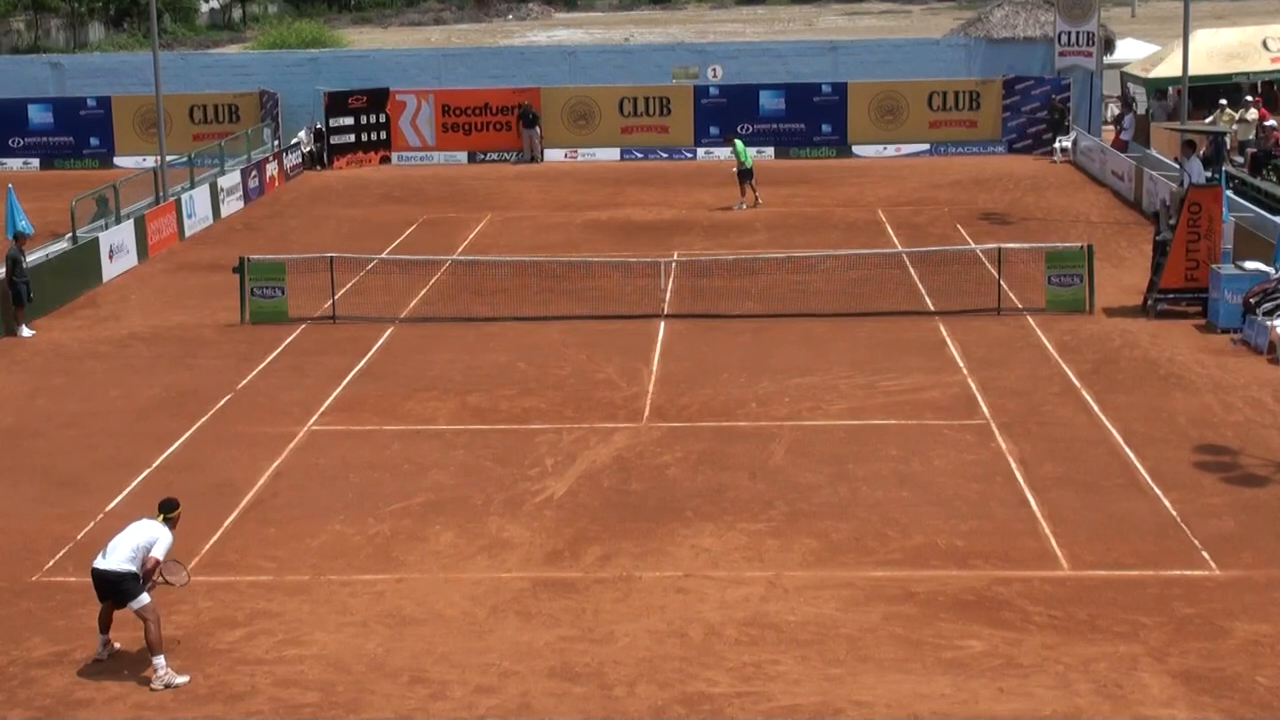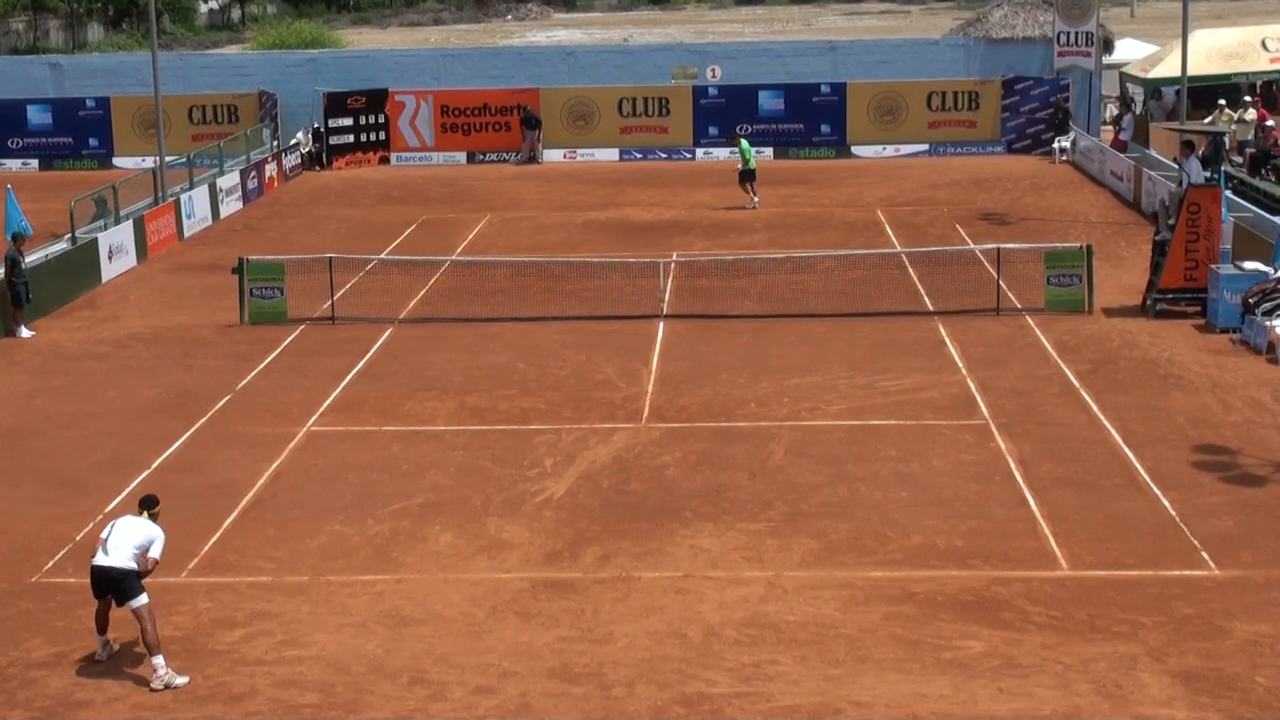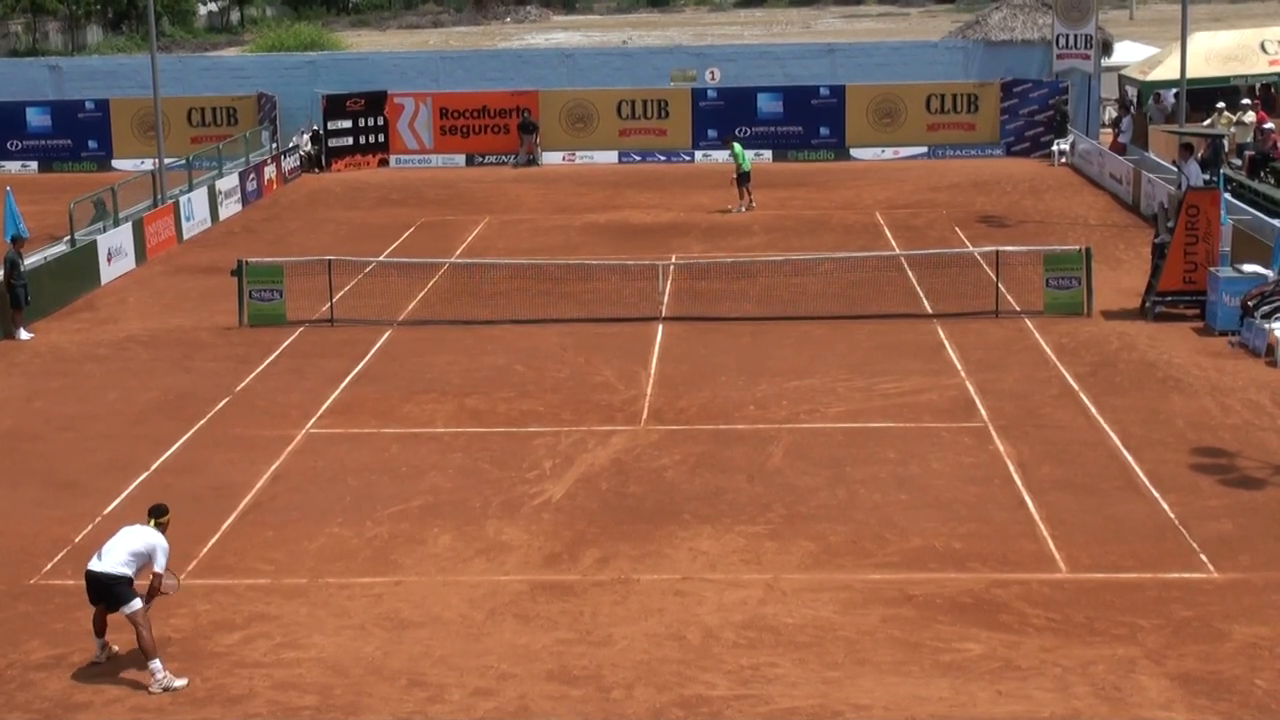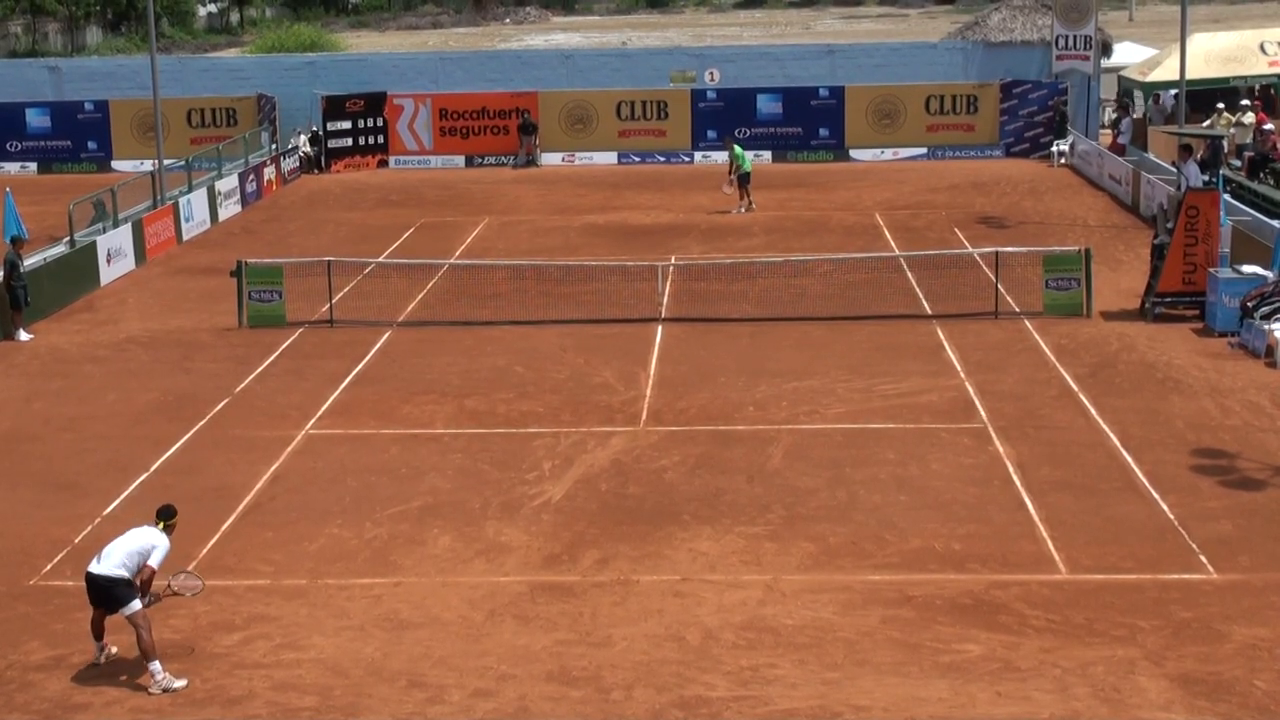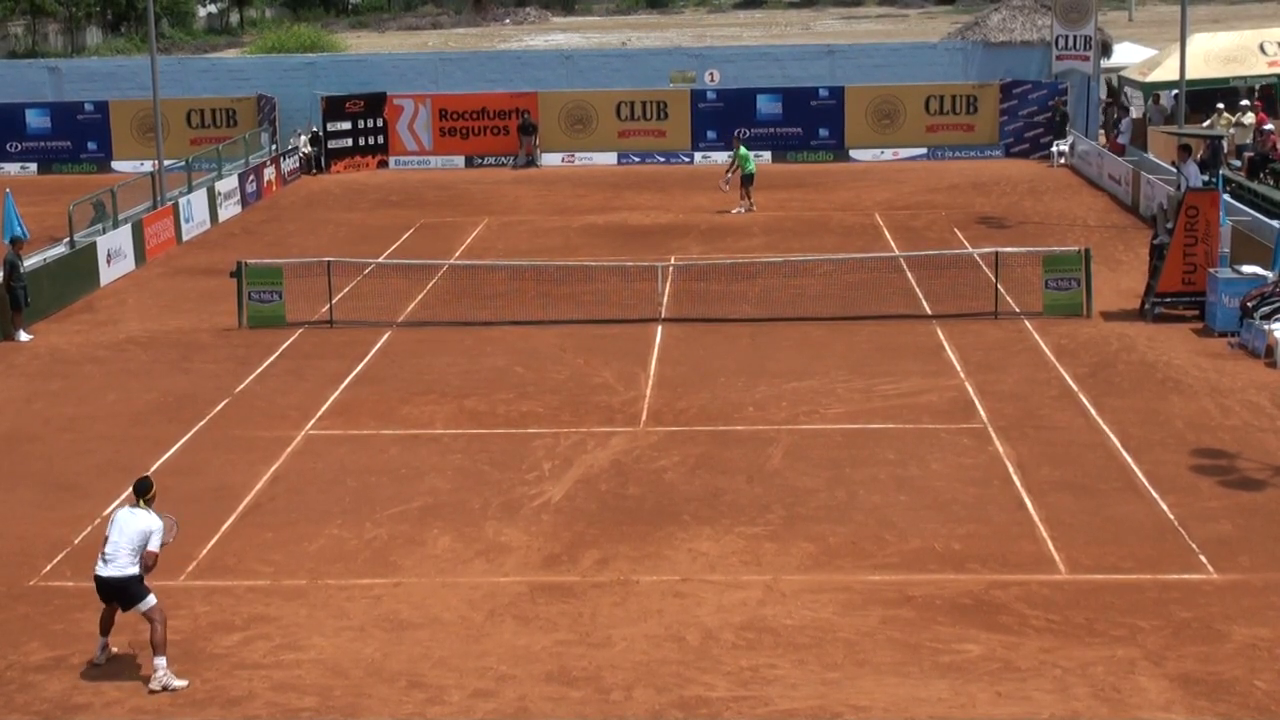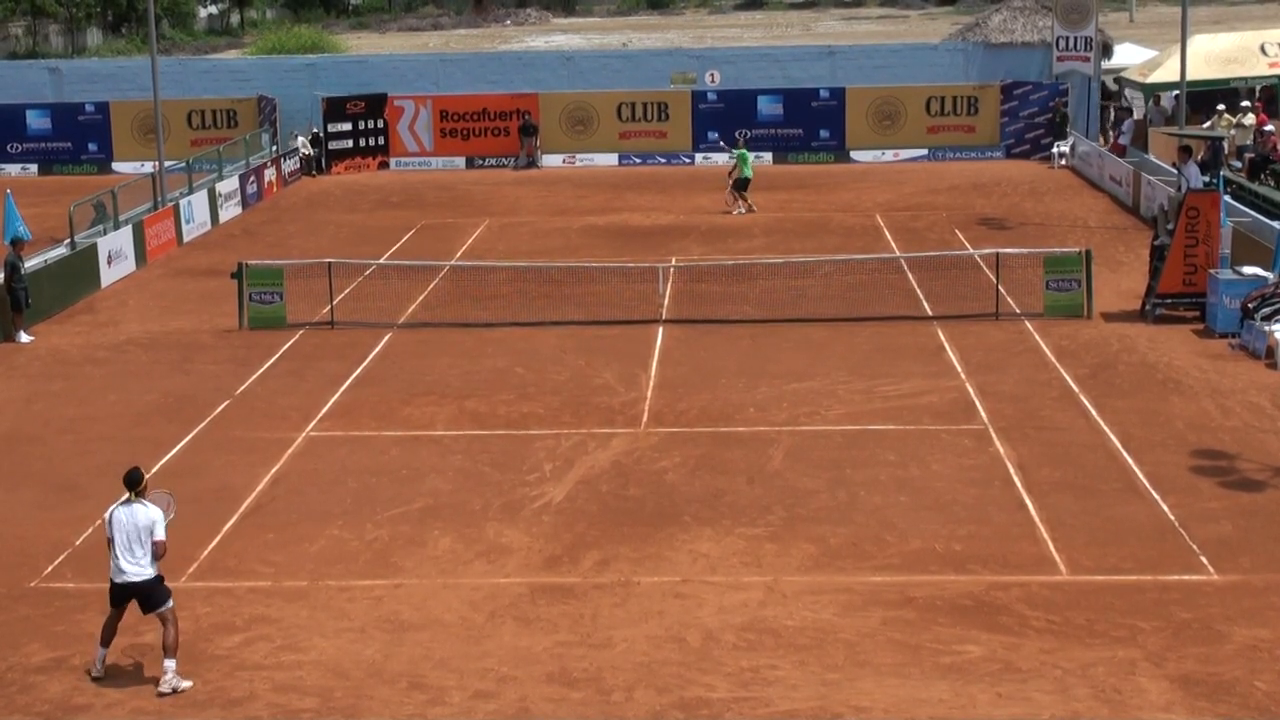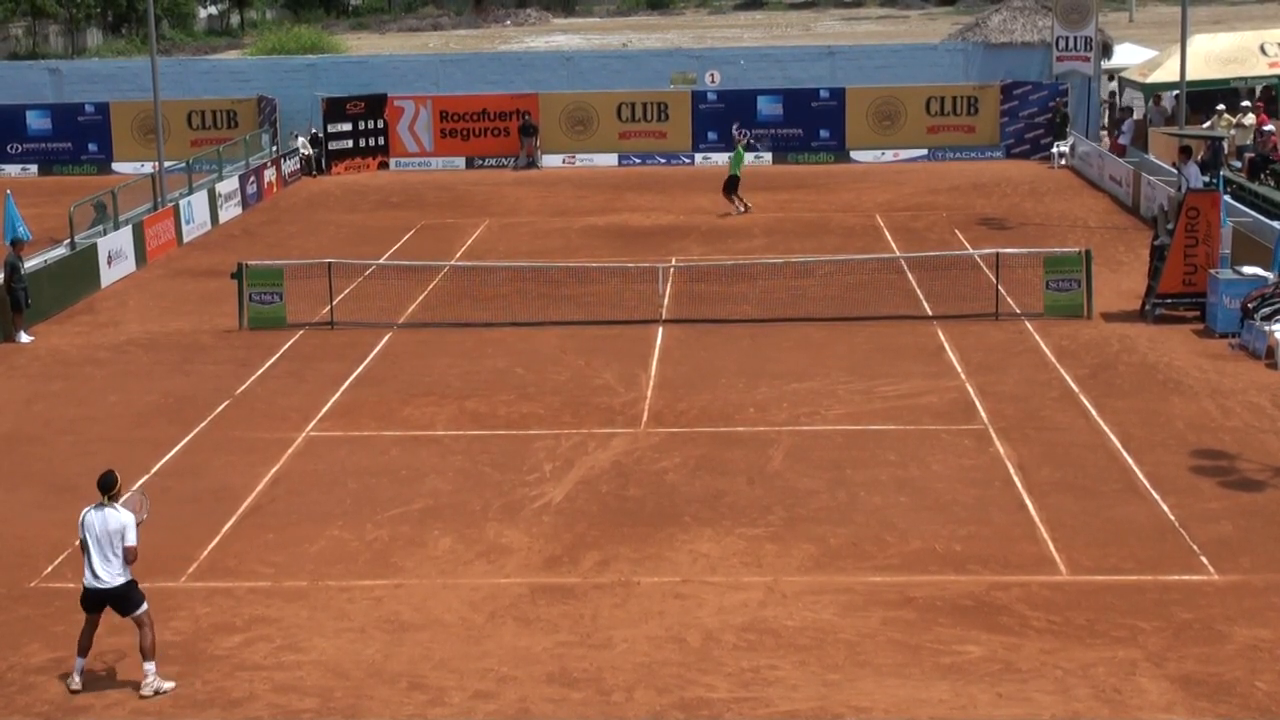
dt=0.7s
person 1, frame 1
left shoulder: (140, 523)
right shoulder: (166, 535)
right elbow: (150, 566)
left wrist: (142, 579)
right wrist: (146, 584)
left hip: (98, 568)
right hip: (119, 573)
left knee: (108, 604)
right knee: (151, 617)
left ankle: (104, 647)
right ankle: (161, 674)
person 1, frame 2
left shoulder: (119, 521)
right shoulder: (157, 532)
left elbow: (96, 551)
right elbow: (149, 567)
right wrist: (135, 579)
left hip: (98, 567)
right hip: (121, 570)
left knee: (104, 604)
right knee: (147, 618)
left ankle: (103, 648)
right ankle: (161, 674)
person 1, frame 3
left shoulder: (130, 529)
right shoulder: (160, 542)
right elbow: (156, 582)
left wrist: (136, 597)
right wrist: (146, 603)
left hip: (92, 571)
right hip: (113, 576)
left knee: (101, 609)
right knee: (142, 624)
left ankle: (102, 651)
right ankle: (159, 678)
person 1, frame 4
left shoulder: (139, 530)
right shoulder: (163, 542)
right elbow: (146, 576)
left wrist: (139, 594)
right wrist: (145, 598)
left hip: (93, 573)
right hip: (112, 578)
left knee: (99, 612)
right knee: (142, 625)
left ankle: (100, 652)
right ankle: (159, 680)
person 1, frame 5
left shoulder: (119, 513)
right shoulder: (155, 523)
left elbow: (107, 545)
right elbow: (150, 562)
right wrist: (141, 573)
left hip: (101, 574)
right hip: (125, 578)
left knee: (111, 608)
right knee: (158, 619)
left ankle: (102, 652)
right ankle: (160, 675)
person 1, frame 6
left shoulder: (113, 512)
right shoulder: (154, 513)
left elbow: (111, 546)
right elbow: (159, 552)
left hip: (119, 580)
right hip: (146, 579)
left knee: (113, 619)
right knee: (170, 623)
left ankle: (98, 667)
right ankle: (169, 678)
person 1, frame 7
left shoulder: (86, 515)
right shoulder: (126, 517)
left elbow: (84, 548)
right elbow: (130, 557)
right wrist: (131, 554)
left hip: (91, 585)
right hip: (119, 585)
left knee: (90, 626)
right knee: (146, 625)
left ankle: (76, 677)
right ankle: (150, 681)
